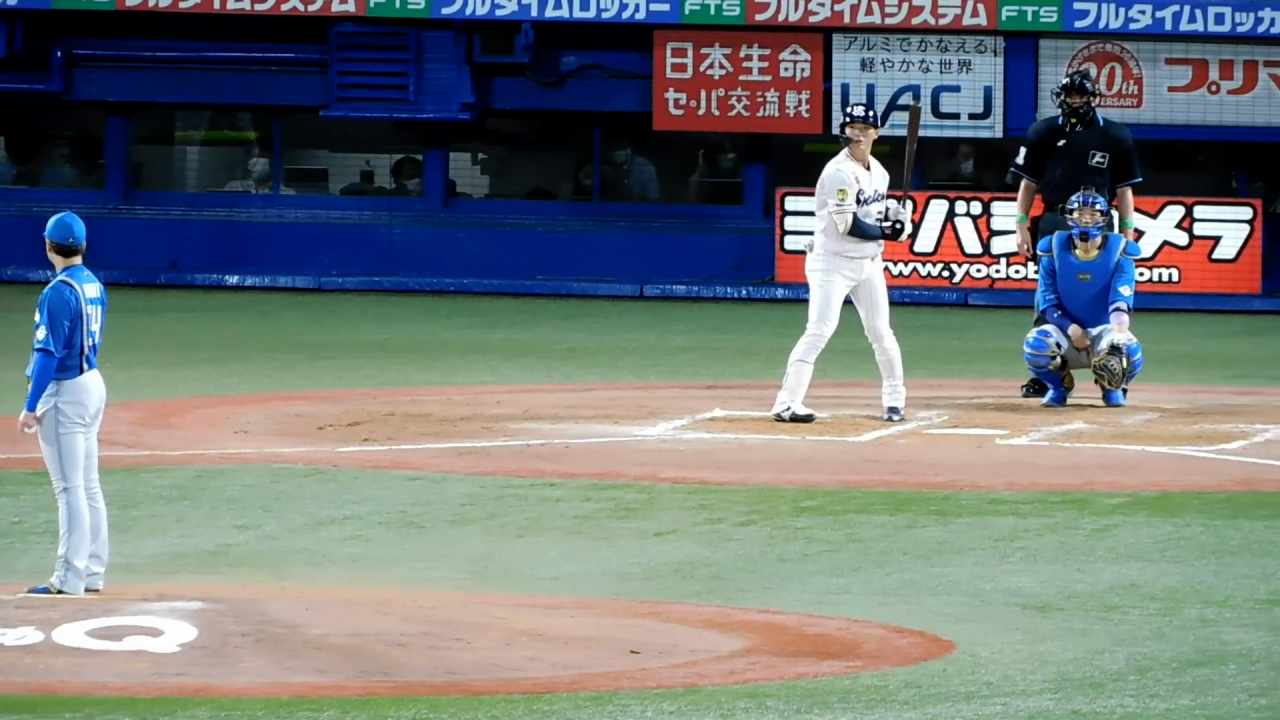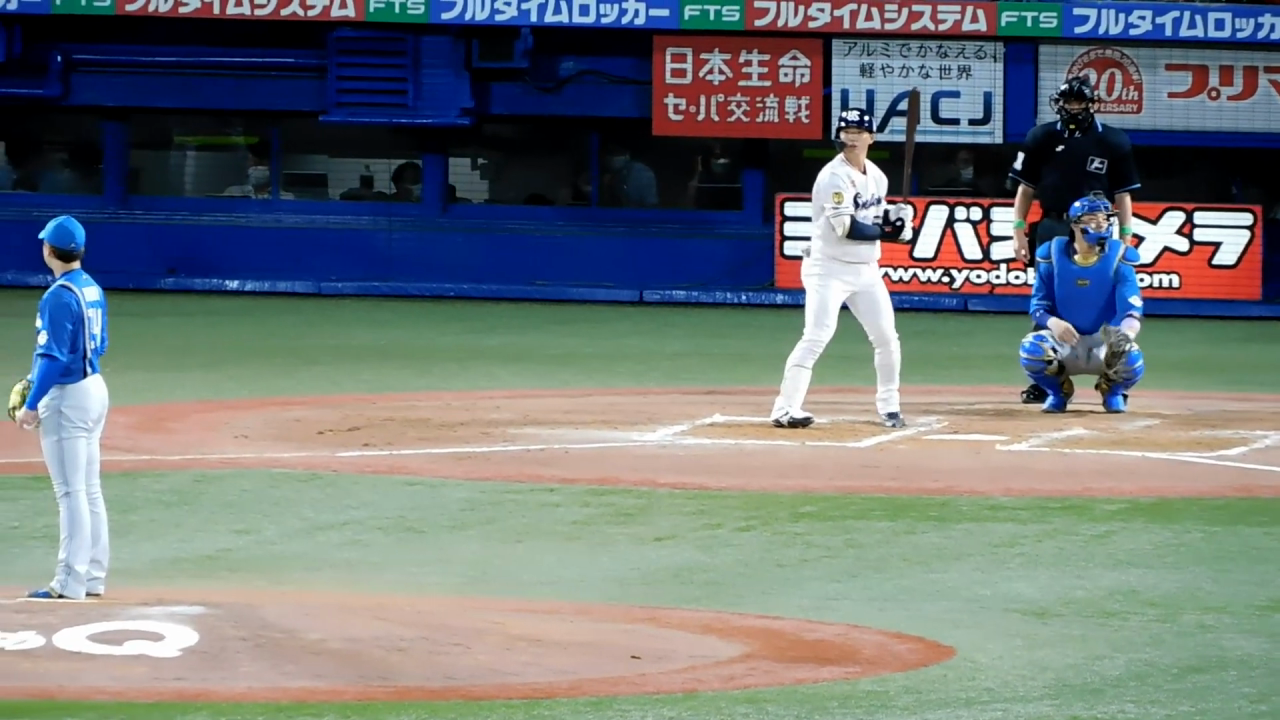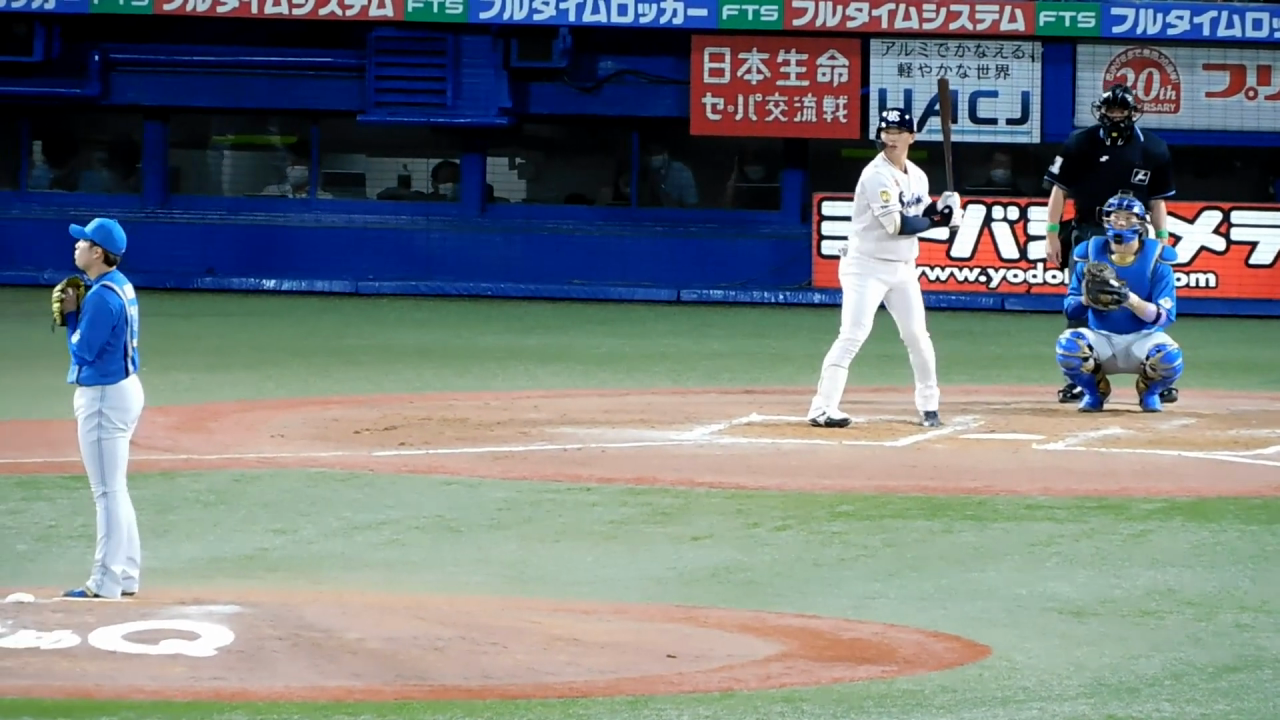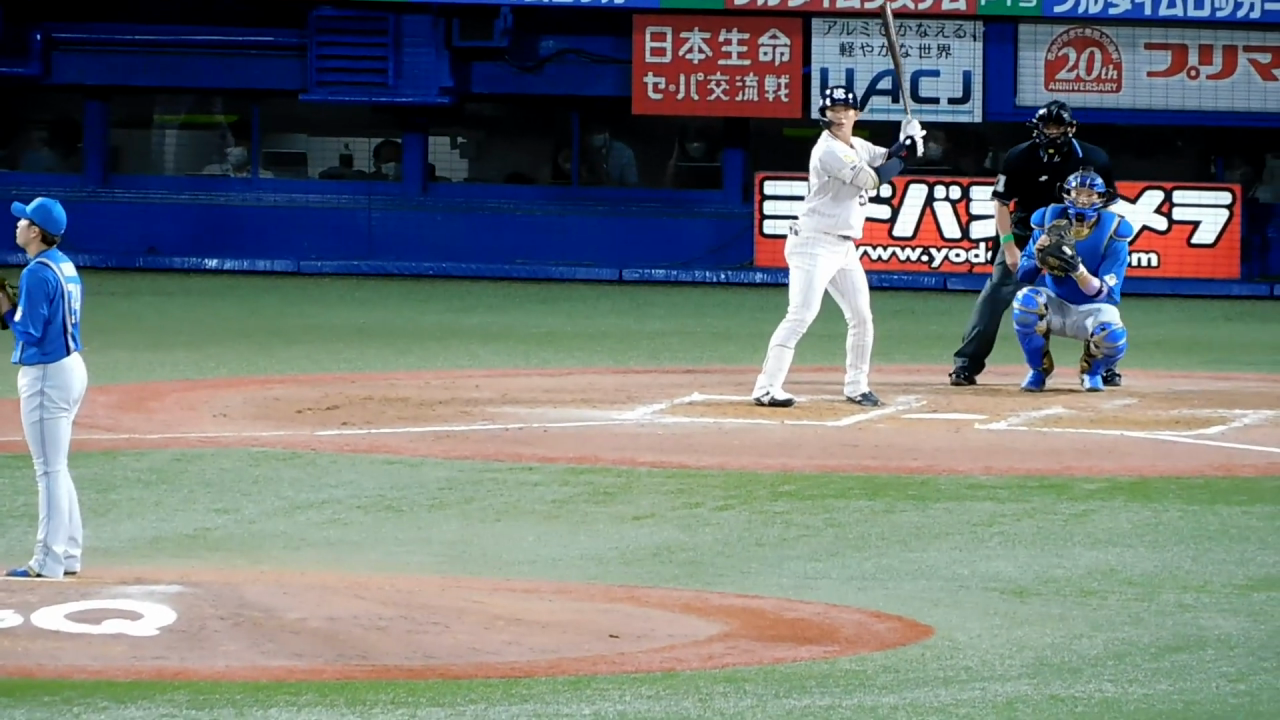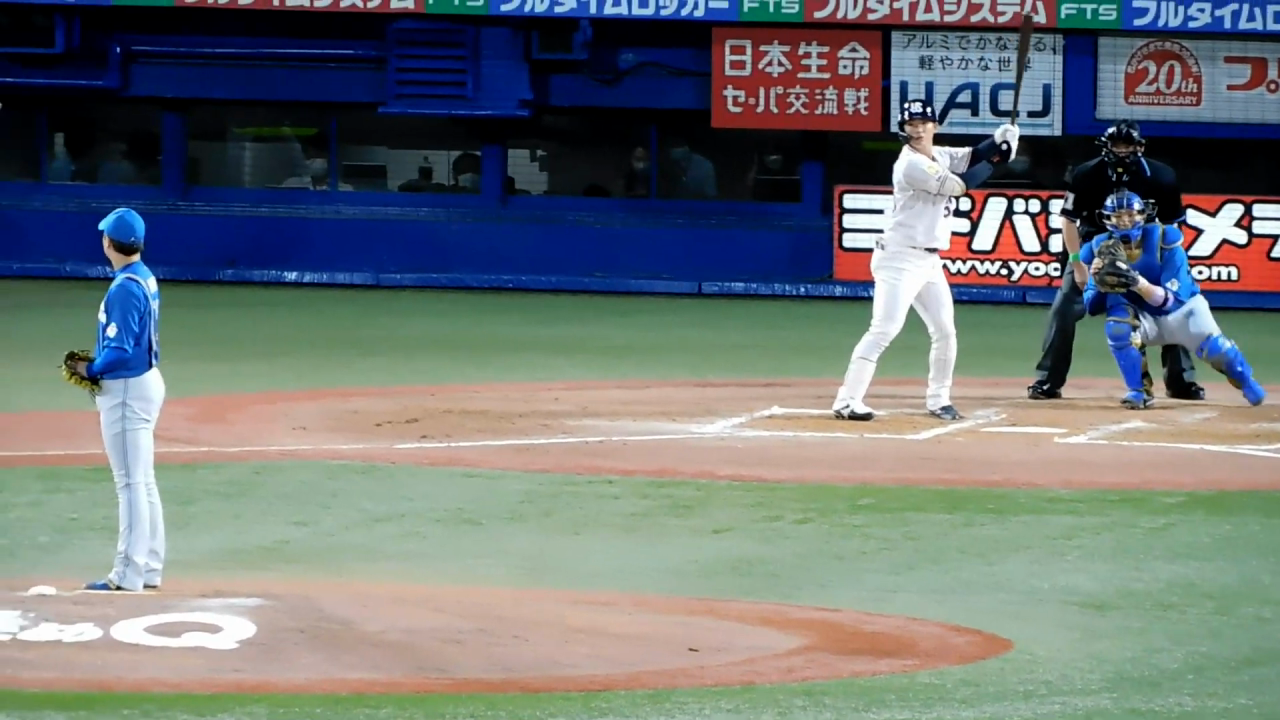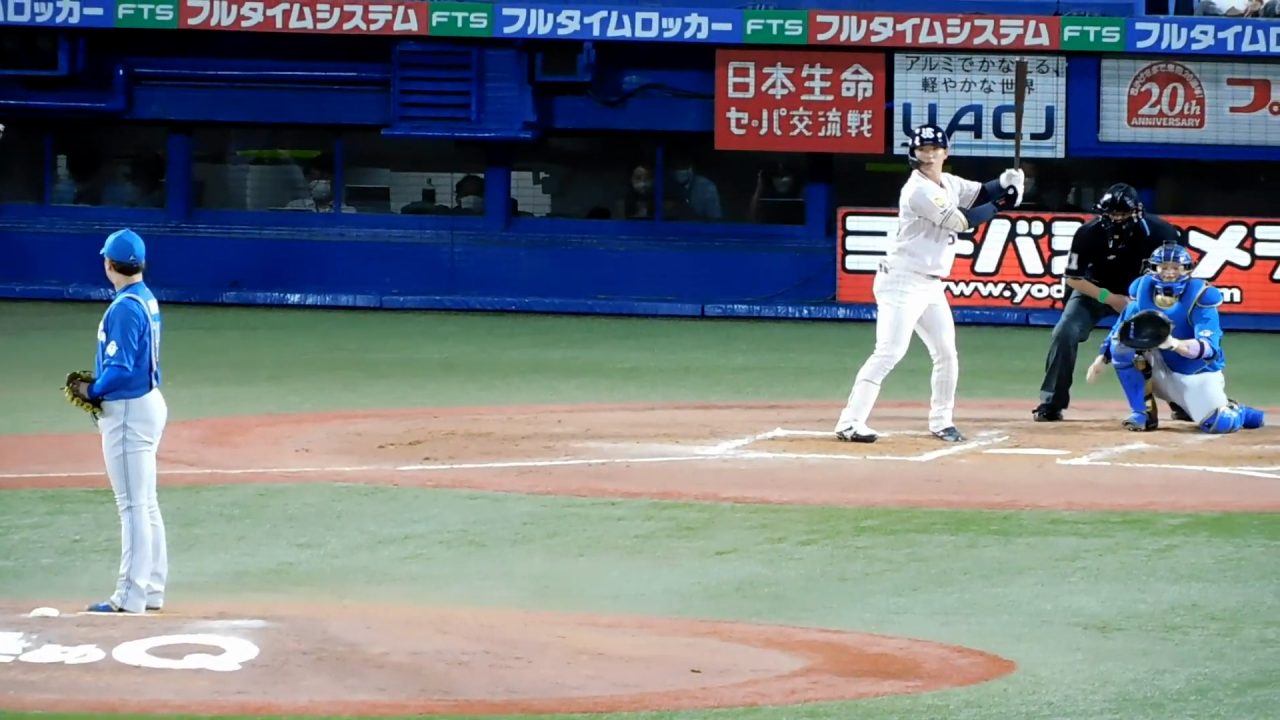
dt=0.7s
person 1, frame 1
left shoulder: (59, 291)
right shoulder: (95, 285)
left elbow: (49, 353)
left wrist: (31, 406)
left hip: (65, 392)
right hip: (92, 384)
left knee: (69, 488)
right knee: (88, 485)
left ankle: (70, 578)
right ankle: (92, 571)
person 1, frame 2
left shoulder: (58, 296)
right shoulder: (93, 289)
left elbow: (53, 358)
left wrist: (31, 405)
left hip: (67, 397)
right hip: (94, 388)
left knee: (71, 492)
right knee: (90, 490)
left ankle: (71, 583)
right ankle: (92, 576)
person 1, frame 3
left shoulder: (101, 296)
right shoulder: (120, 285)
left elbow: (82, 353)
left wrist: (72, 314)
right wrist: (76, 312)
left hip: (104, 396)
right hip: (123, 390)
left knee: (107, 492)
right knee: (115, 490)
left ankle: (106, 583)
right ankle: (126, 574)
person 1, frame 4
left shoulder: (37, 272)
right shoulder: (64, 265)
left hip: (47, 375)
right hip: (69, 367)
left knee: (48, 471)
right knee: (57, 469)
left ankle: (49, 562)
right ankle: (67, 554)
person 1, frame 5
left shoulder: (124, 287)
right shoulder: (145, 278)
left elbow: (119, 350)
left wrist: (90, 370)
right wrist: (98, 365)
left hip: (127, 390)
right hip: (144, 381)
left knee: (130, 483)
right knee: (143, 481)
left ankle: (129, 575)
right ankle: (149, 567)
person 1, frame 6
left shoulder: (124, 307)
right shoulder: (147, 300)
left elbow: (120, 368)
left wrist: (91, 391)
right wrist: (99, 386)
left hip: (129, 410)
right hip: (147, 401)
left knee: (132, 504)
right knee: (145, 502)
left ankle: (131, 596)
right ankle: (151, 588)
person 2, frame 1
left shoulder: (879, 172)
right shoulder: (838, 171)
right elbow: (847, 225)
left wrist: (893, 214)
right wrist: (887, 232)
left hip: (869, 263)
right hip: (832, 262)
left knee: (881, 331)
right knee: (819, 331)
left ankle: (894, 399)
right ankle: (786, 403)
person 2, frame 2
left shoulder: (876, 175)
right shoulder: (833, 176)
right elbow: (846, 228)
left wrist: (896, 216)
right wrist: (889, 232)
left hip: (866, 269)
right hip: (829, 267)
left knee: (886, 337)
right knee: (816, 337)
left ankle: (889, 405)
right ankle: (785, 409)
person 2, frame 3
left shoulder: (917, 175)
right shoulder: (876, 174)
left elbow: (922, 214)
right elbow: (896, 225)
left wrist: (941, 208)
right wrist: (938, 219)
left hip: (902, 267)
right hip: (866, 265)
left knee: (916, 334)
right knee: (853, 335)
left ankle: (928, 403)
right ankle: (822, 408)
person 2, frame 4
left shoulder: (858, 146)
right shoulder: (829, 150)
left elbow: (887, 159)
right elbow: (872, 180)
left wrist: (905, 141)
right wrist: (906, 153)
left hip: (845, 246)
right hip: (814, 243)
left knee: (861, 316)
right knee: (800, 316)
left ankle: (857, 386)
right ankle: (766, 388)
person 2, frame 5
left shoulder: (940, 155)
right shoulder: (911, 164)
left elbow: (973, 157)
right elbow: (959, 185)
left wrist: (998, 141)
right wrist: (997, 159)
left hip: (930, 260)
right hip: (900, 258)
left knee: (945, 332)
right knee: (883, 330)
left ankle: (938, 400)
right ankle: (847, 401)
person 2, frame 6
left shoulder: (948, 182)
right shoulder: (919, 190)
left elbow: (981, 193)
right elbow: (962, 222)
left wrist: (1003, 184)
right wrist: (1002, 203)
left hip: (931, 283)
right hip: (903, 281)
left knee: (946, 354)
right knee: (888, 353)
left ankle: (941, 421)
right ankle: (850, 423)
person 3, frame 1
left shoulder: (1116, 135)
right shoulder: (1043, 131)
left elbow: (1124, 189)
right elbow: (1029, 183)
left wrist: (1127, 233)
right wrist: (1022, 225)
right hip: (1053, 223)
person 3, frame 2
left shoulder: (1114, 141)
right shoulder: (1041, 137)
left elbow: (1123, 195)
right elbow: (1026, 188)
left wrist: (1126, 239)
right wrist: (1019, 230)
right hip: (1052, 229)
person 3, frame 3
left shoulder: (1154, 149)
right shoulder: (1080, 143)
left elbow: (1157, 201)
right elbow: (1059, 190)
left wrist: (1162, 241)
right wrist: (1053, 235)
right hip: (1088, 234)
person 3, frame 4
left shoulder: (1094, 160)
right shoulder: (1019, 157)
right elbow: (1002, 203)
right wrist: (1009, 246)
right hip: (1026, 234)
right knee: (996, 294)
right ankle: (966, 364)
person 3, frame 5
left shoulder: (1162, 177)
right shoulder: (1086, 174)
left elbow: (1169, 225)
right elbow: (1069, 220)
right wrist: (1078, 264)
right knee: (1064, 308)
left ankle: (1181, 381)
right ankle: (1047, 380)
person 3, frame 6
left shoulder: (1161, 232)
right shoulder: (1089, 233)
right elbow: (1072, 277)
right wrist: (1109, 299)
right hip: (1096, 291)
right knee: (1065, 334)
right ankle: (1051, 404)
person 4, frame 1
left shoulder: (1119, 252)
right shoulder: (1054, 250)
left elbow: (1121, 302)
right elbow: (1047, 303)
left wrist: (1119, 338)
right wrist: (1072, 330)
left hip: (1105, 331)
right hip: (1065, 331)
left knee: (1130, 352)
right knee: (1035, 344)
left ankle: (1113, 387)
right ankle: (1058, 385)
person 4, frame 2
left shoulder: (1119, 258)
right shoulder: (1053, 256)
left elbow: (1132, 309)
right elbow: (1038, 306)
left wrist: (1126, 336)
right wrist: (1053, 322)
left hip: (1106, 340)
right hip: (1065, 341)
left knee: (1132, 361)
right knee: (1031, 349)
left ankle: (1113, 391)
right ankle: (1058, 391)
person 4, frame 3
left shoulder: (1156, 259)
right shoulder: (1091, 254)
left elbow: (1165, 316)
right elbow: (1071, 312)
left wrist: (1130, 299)
right wrist: (1086, 298)
left hip: (1143, 338)
right hip: (1102, 339)
left knee: (1170, 357)
right knee: (1067, 345)
left ankle: (1149, 391)
right ankle: (1095, 391)
person 4, frame 4
left shoulder: (1113, 233)
right shoulder: (1049, 221)
left elbow: (1106, 294)
right elbow: (1023, 276)
left wrist: (1078, 269)
right wrist: (1039, 259)
left hip: (1093, 310)
right hip: (1056, 306)
left knee: (1114, 338)
right knee: (1025, 300)
left ankle: (1092, 370)
right ankle: (1039, 369)
person 4, frame 5
left shoulder: (1164, 243)
right shoulder: (1101, 250)
left elbow: (1172, 301)
right elbow: (1092, 308)
left wrist: (1138, 283)
right wrist: (1100, 285)
left hip: (1182, 310)
right hip: (1145, 317)
left knee: (1215, 350)
right knee: (1117, 319)
left ankle: (1242, 377)
right ankle: (1138, 390)
person 4, frame 6
left shoulder: (1200, 297)
right shoulder: (1143, 292)
left elbow: (1209, 348)
right elbow: (1121, 332)
left wrist: (1173, 343)
right wrist: (1101, 359)
left hip: (1197, 375)
right hip: (1160, 373)
left knee: (1221, 423)
left ankle: (1236, 412)
right ankle: (1143, 413)
